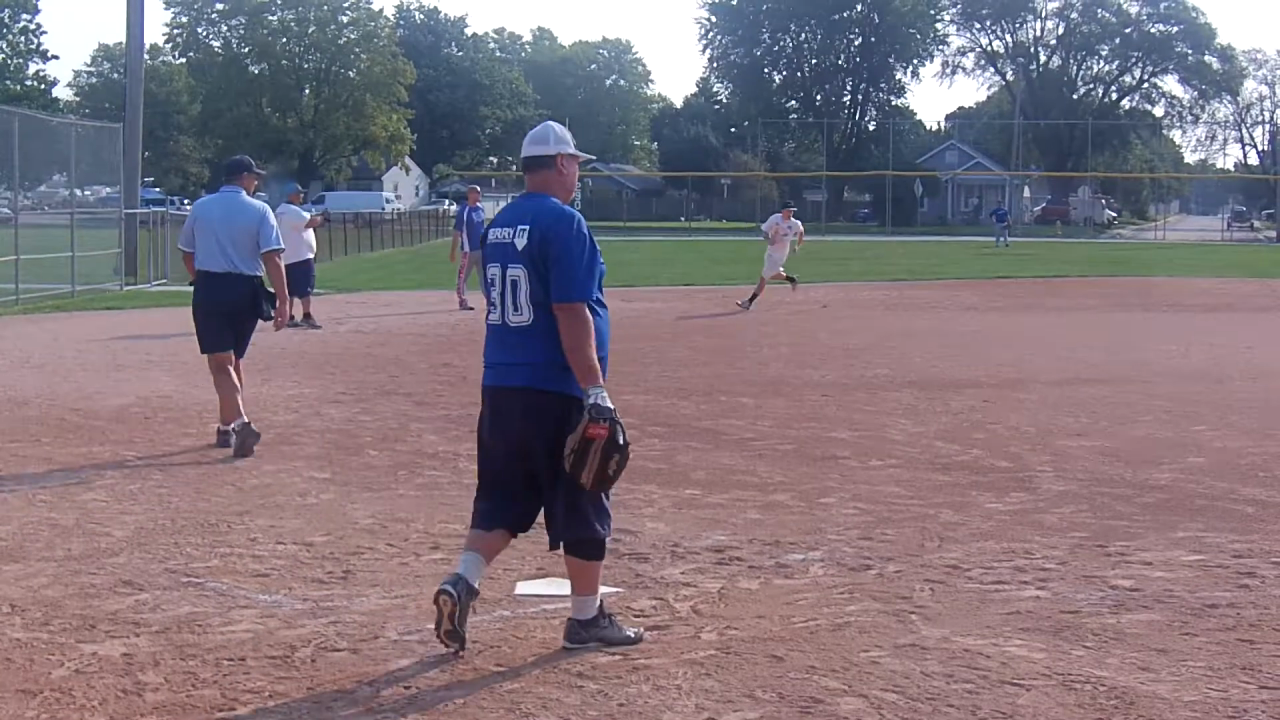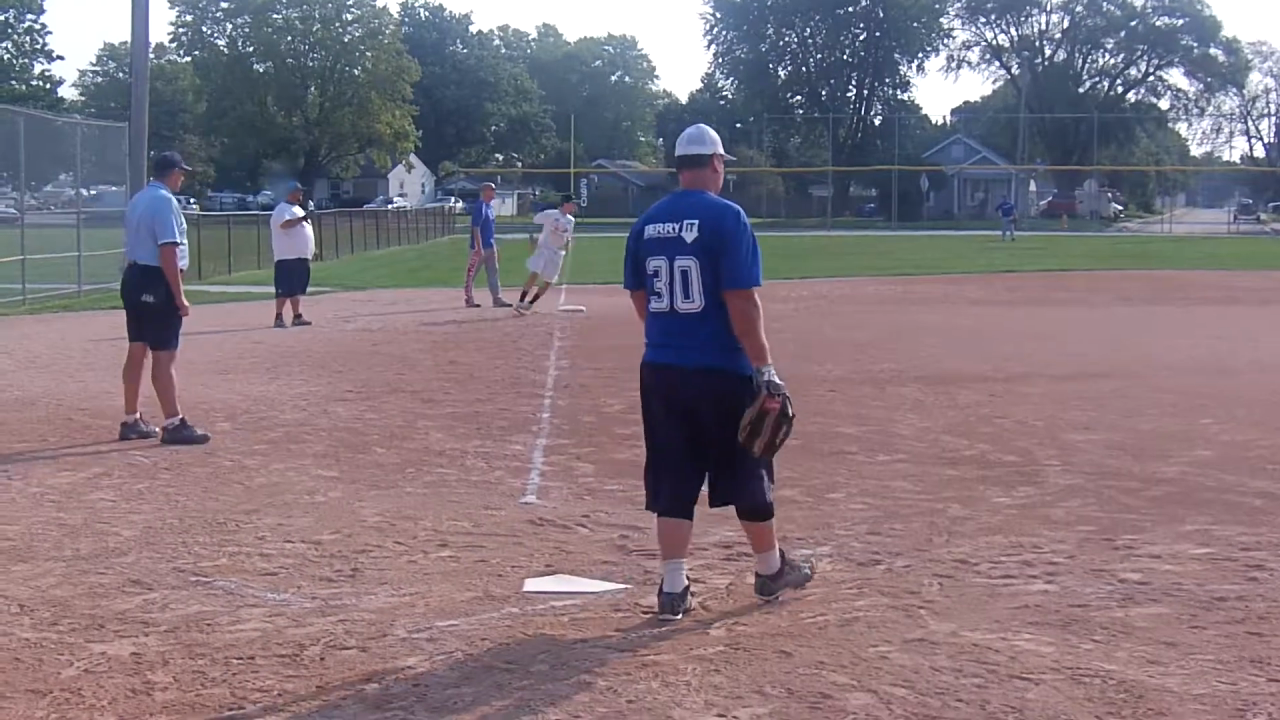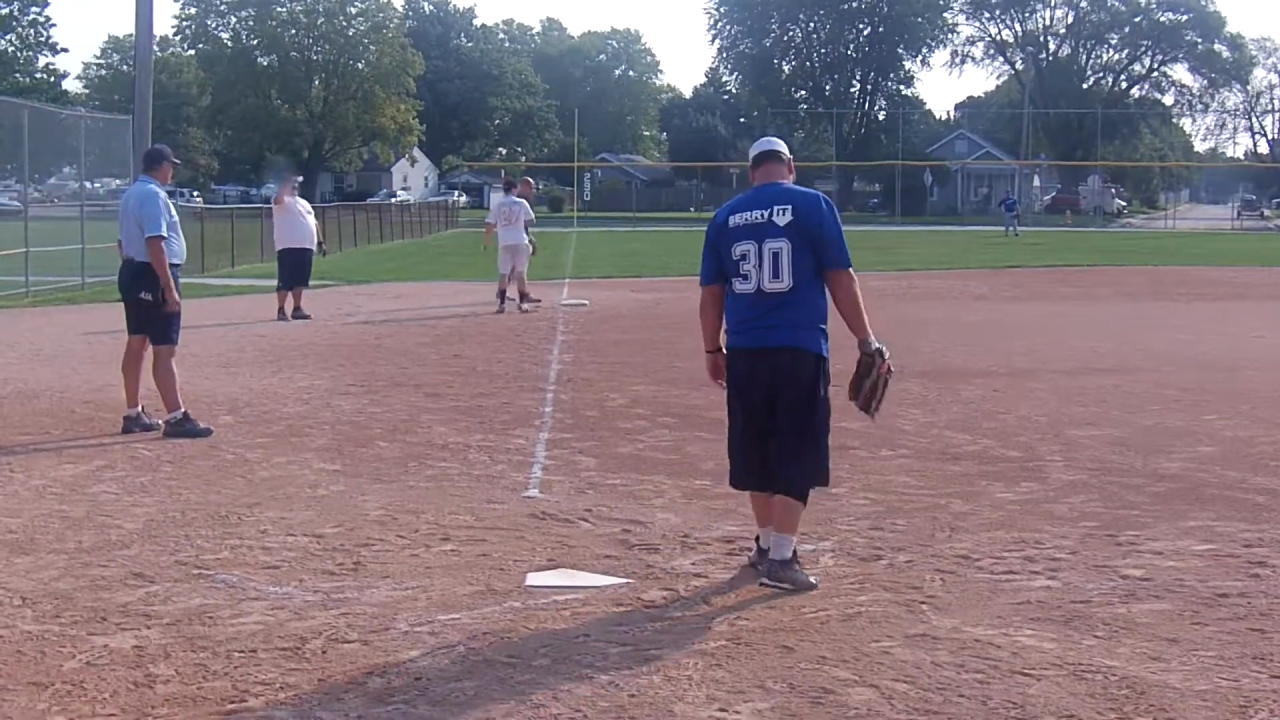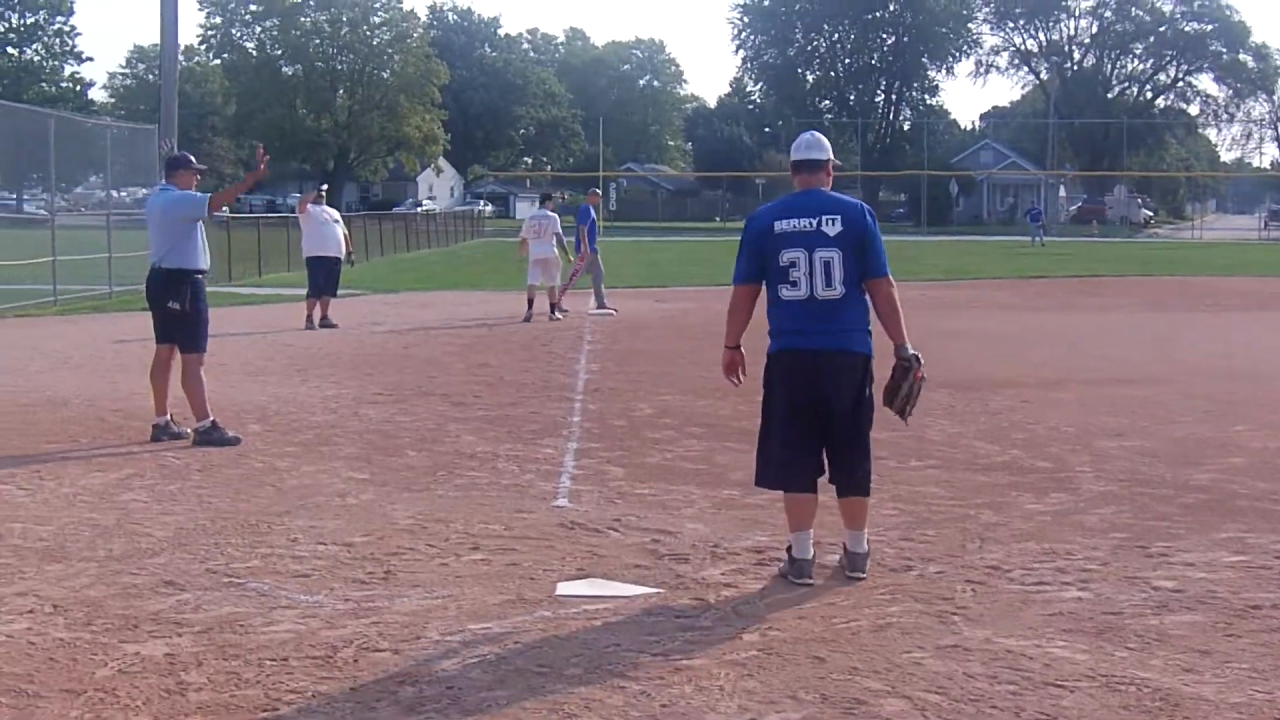
dt=1s
person 1, frame 1
left shoulder: (499, 225)
right shoulder: (564, 221)
right elbow: (572, 314)
right wrist: (596, 391)
left hip: (501, 385)
right hip: (557, 391)
left knee: (502, 498)
right knee: (582, 504)
left ankle: (461, 584)
right ankle: (586, 617)
person 1, frame 2
left shoulder: (646, 223)
right shoulder: (726, 217)
right elbow: (741, 301)
right wrist: (765, 369)
left hip: (661, 370)
right hip: (722, 370)
left knee: (673, 480)
right knee: (746, 472)
left ankle: (673, 587)
right ankle: (770, 570)
person 1, frame 3
left shoulder: (725, 216)
right shoulder: (813, 205)
left elbow: (711, 293)
right elbow: (840, 280)
left wrist: (713, 349)
right wrist: (866, 340)
left hip: (745, 352)
right hip: (800, 350)
left knee: (755, 452)
right knee: (796, 455)
left ankle: (767, 547)
right ankle: (780, 558)
person 1, frame 4
left shoulder: (764, 219)
right shoulder: (857, 214)
left elbow: (745, 291)
right elbow: (881, 287)
left wrist: (732, 345)
right wrist: (902, 346)
left hip: (790, 357)
right hip: (848, 355)
left knee: (796, 462)
right knee: (852, 458)
left ankle: (800, 558)
right ankle: (856, 553)
person 2, frame 1
left shoulder: (200, 207)
right shoulder: (259, 210)
left elbow: (188, 254)
right elbow: (272, 259)
right wrist: (282, 302)
left hip: (210, 290)
right hip: (246, 291)
left knee: (221, 364)
right knee: (233, 362)
left ankle: (240, 425)
right ankle: (227, 428)
person 2, frame 2
left shoulder: (137, 199)
right shoulder: (165, 201)
right elbow: (168, 253)
right wrist: (179, 295)
left hip: (133, 279)
right hip: (157, 283)
left knee: (137, 352)
right knee: (164, 357)
left ankle: (131, 421)
right ankle: (173, 424)
person 2, frame 3
left shoulder: (130, 194)
right shoulder: (154, 195)
left elbow: (123, 242)
right elbow: (155, 246)
right wrist: (169, 288)
left hip: (131, 274)
right hip: (154, 277)
left knee: (136, 345)
right knee: (165, 350)
left ankle: (134, 414)
right ankle: (176, 418)
person 2, frame 4
left shoulder: (156, 200)
right shoulder: (179, 200)
right elbow: (217, 202)
right wrist: (253, 177)
left hip: (160, 280)
right hip: (183, 284)
left knee: (164, 353)
right knee: (193, 358)
left ankle: (162, 423)
right ankle: (206, 427)
